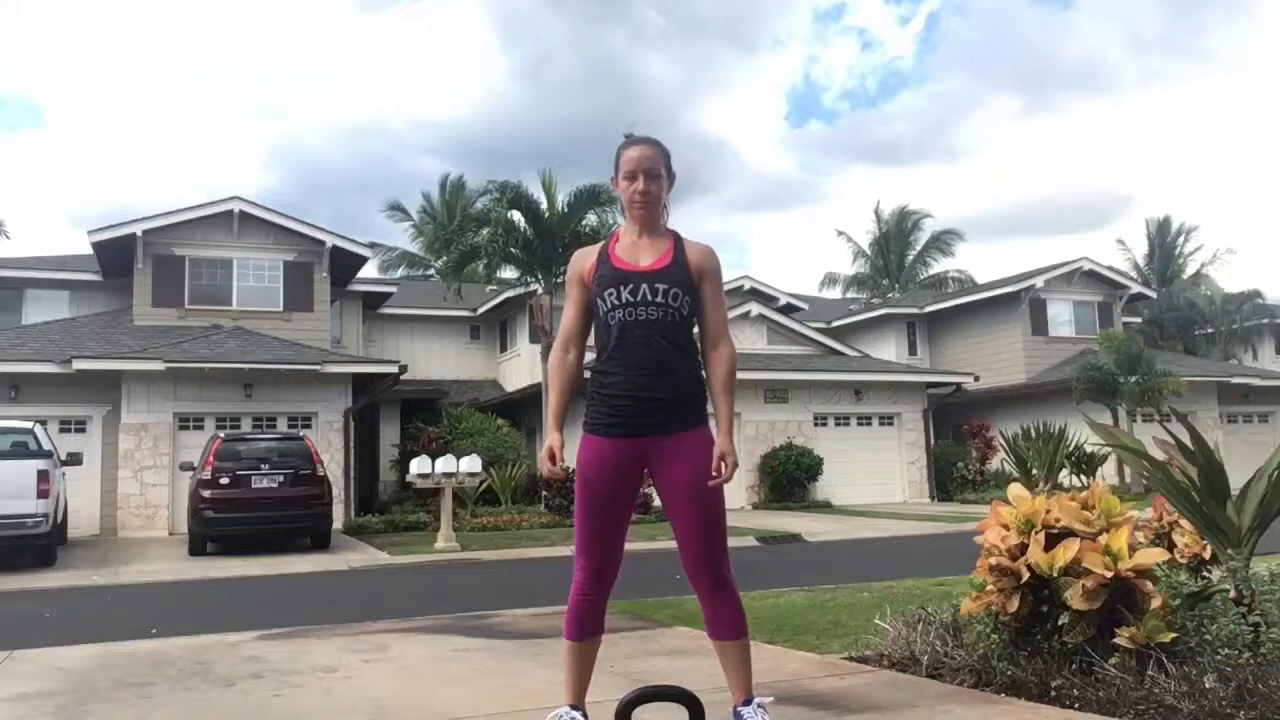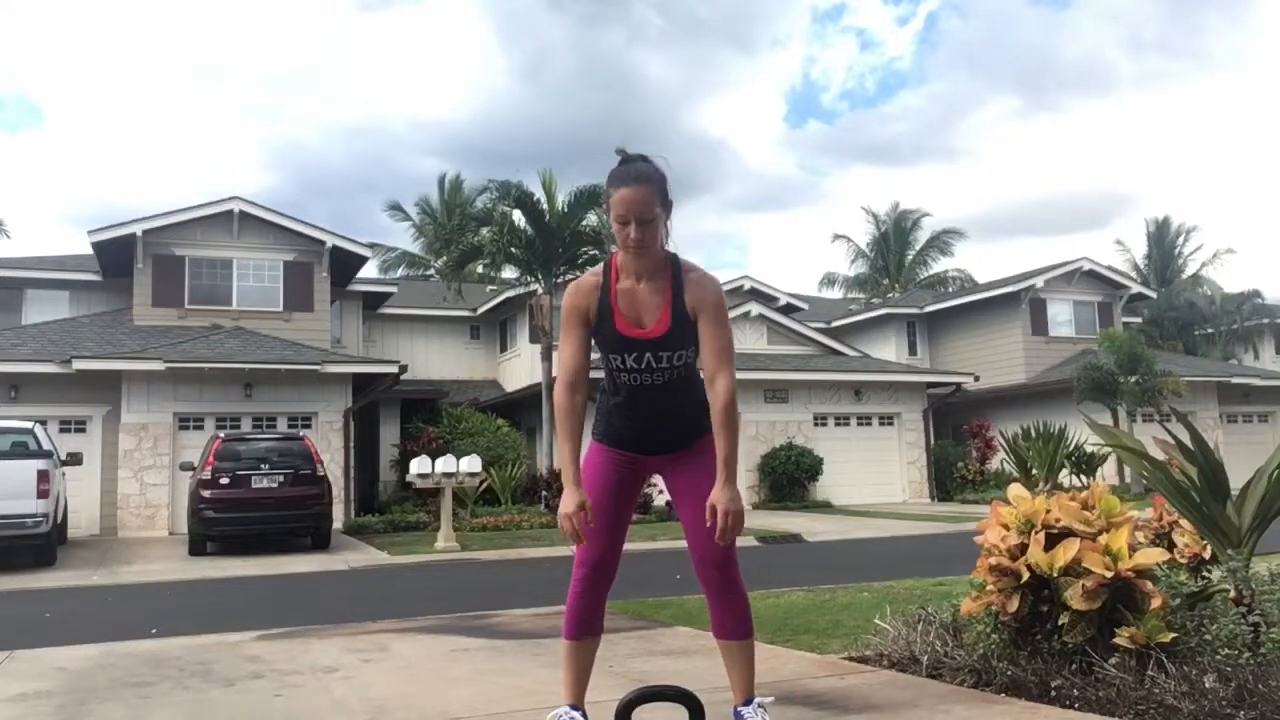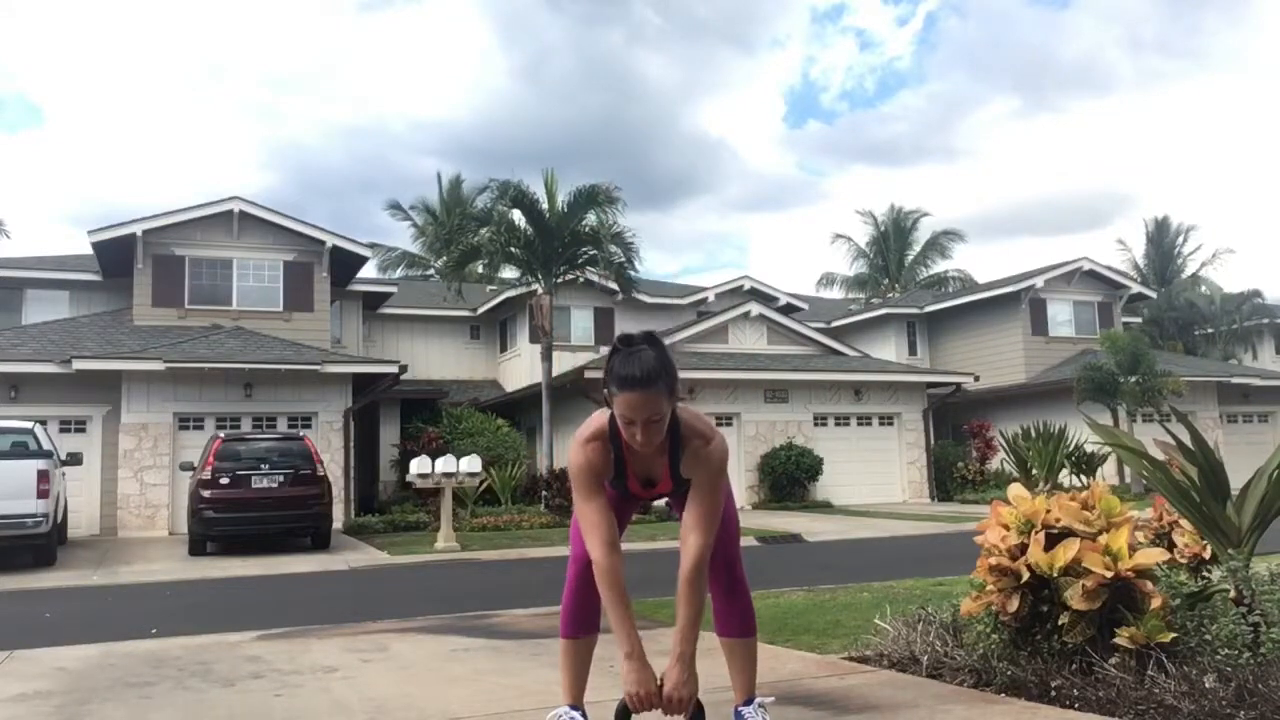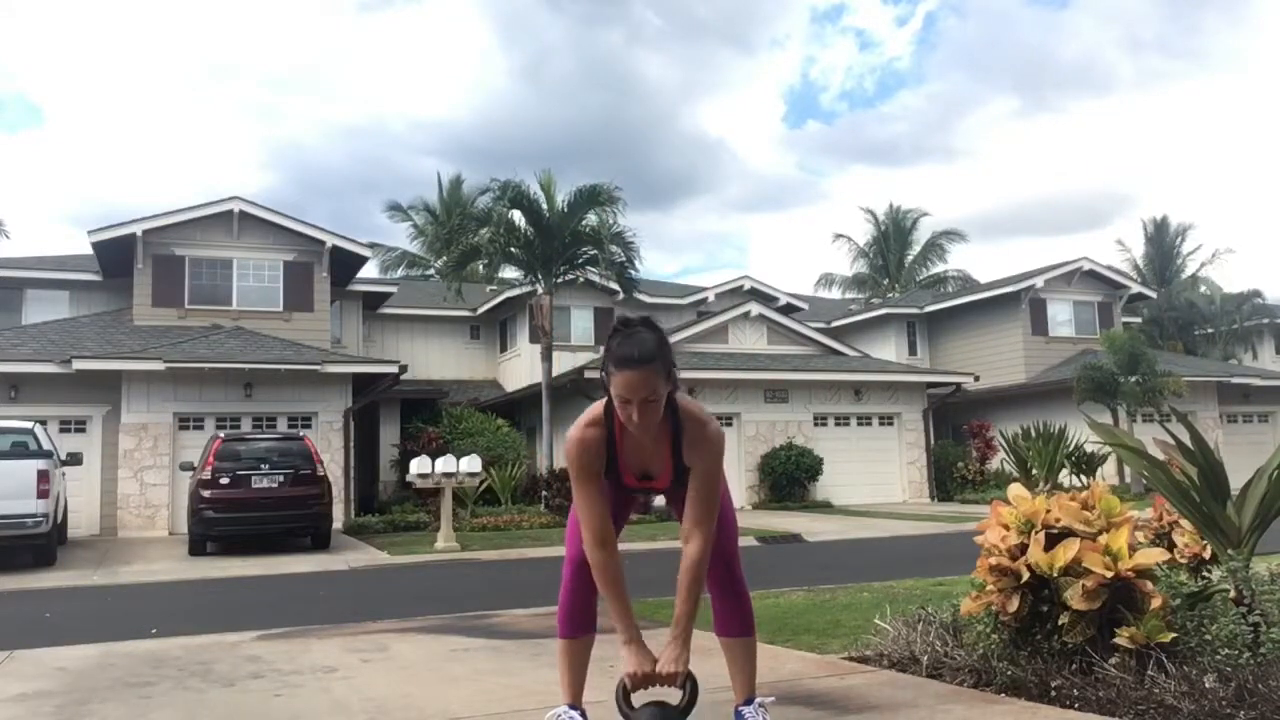
dt=0.7s
person 1, frame 1
left shoulder: (697, 258)
right shoulder: (588, 261)
left elbow: (718, 347)
right elbow: (568, 348)
left wrist: (725, 432)
right wrist: (553, 427)
left hip: (683, 431)
right hip: (607, 432)
left knee: (711, 573)
right knee: (592, 575)
person 1, frame 2
left shoulder: (699, 288)
right shoulder: (585, 291)
left elbow: (721, 383)
right elbow: (569, 386)
left wrist: (726, 482)
right wrist: (570, 483)
left hip: (688, 444)
right hip: (616, 444)
left knee: (719, 568)
right knee: (590, 570)
person 1, frame 3
left shoulder: (706, 445)
right shoulder: (588, 447)
left elbow: (694, 561)
right elbow: (604, 557)
left wrist: (683, 660)
right wrist: (632, 659)
left hip: (688, 478)
right hip: (615, 480)
left knee: (725, 567)
right knee: (583, 567)
person 1, frame 4
left shoulder: (702, 432)
right shoulder: (585, 436)
left elbow: (697, 543)
right elbow: (599, 545)
left wrist: (679, 640)
right wrist: (630, 643)
left hip: (685, 476)
right hip: (612, 481)
left knee: (724, 568)
right knee: (579, 567)
